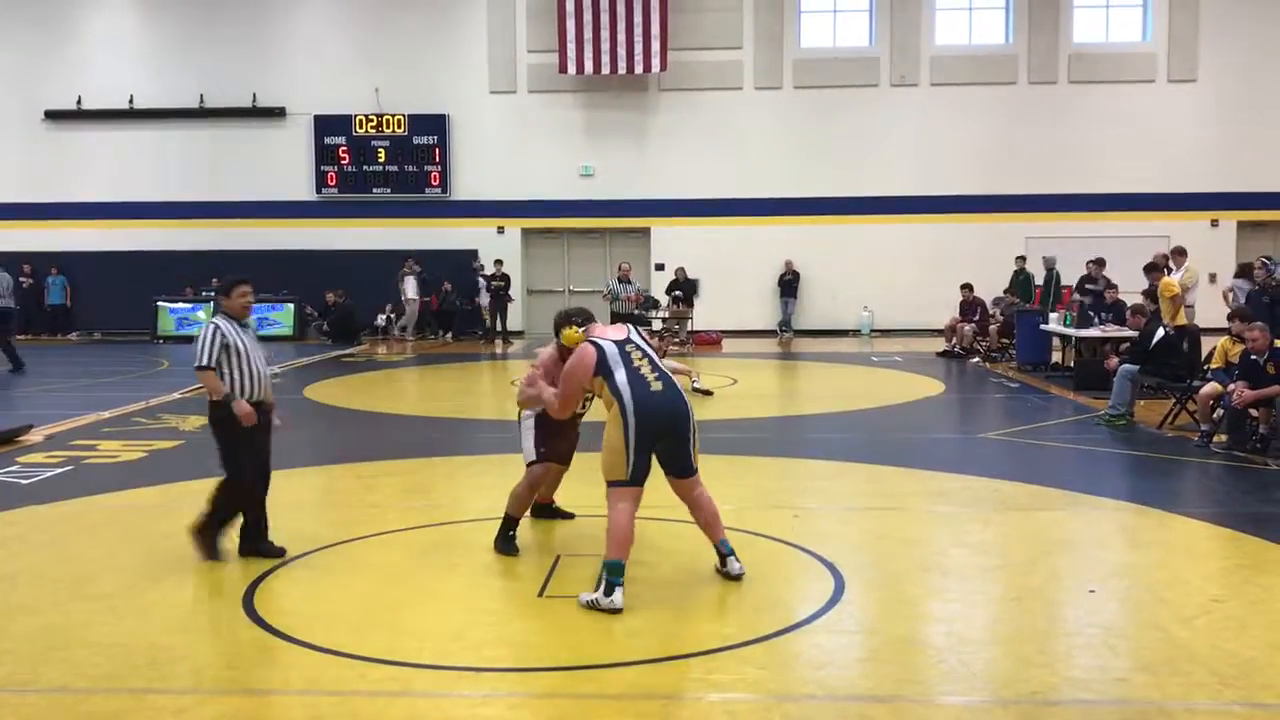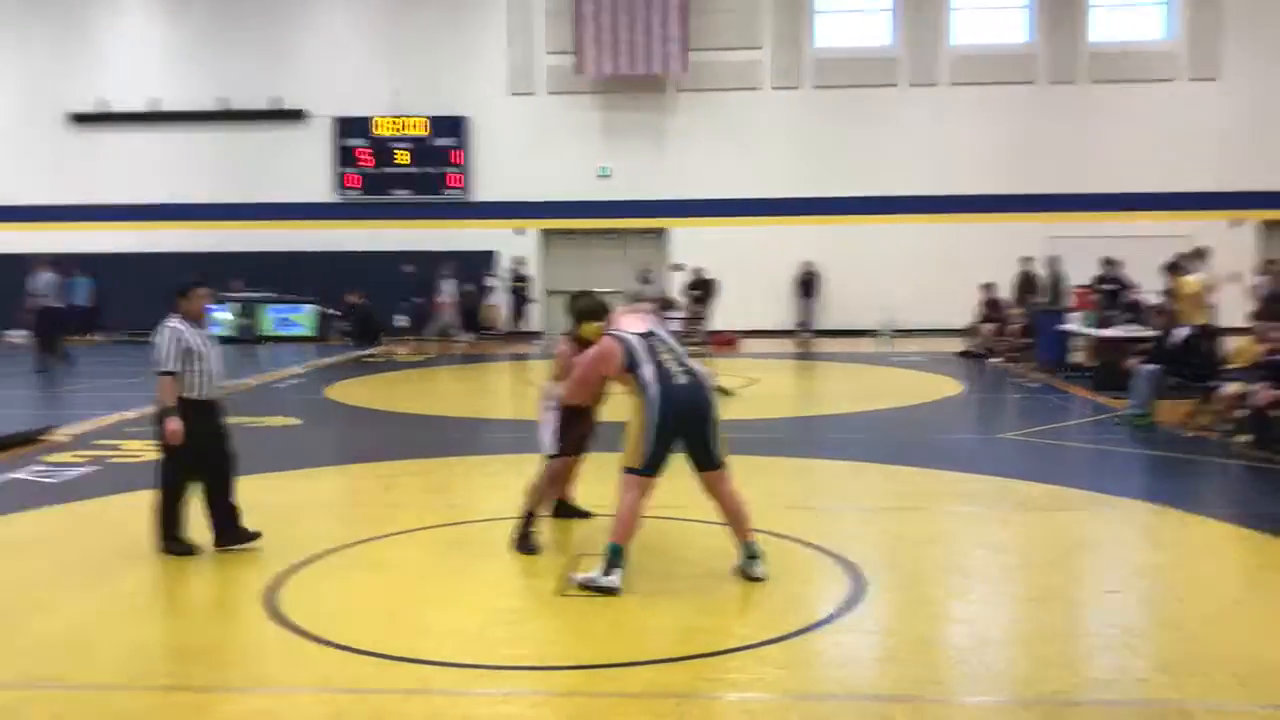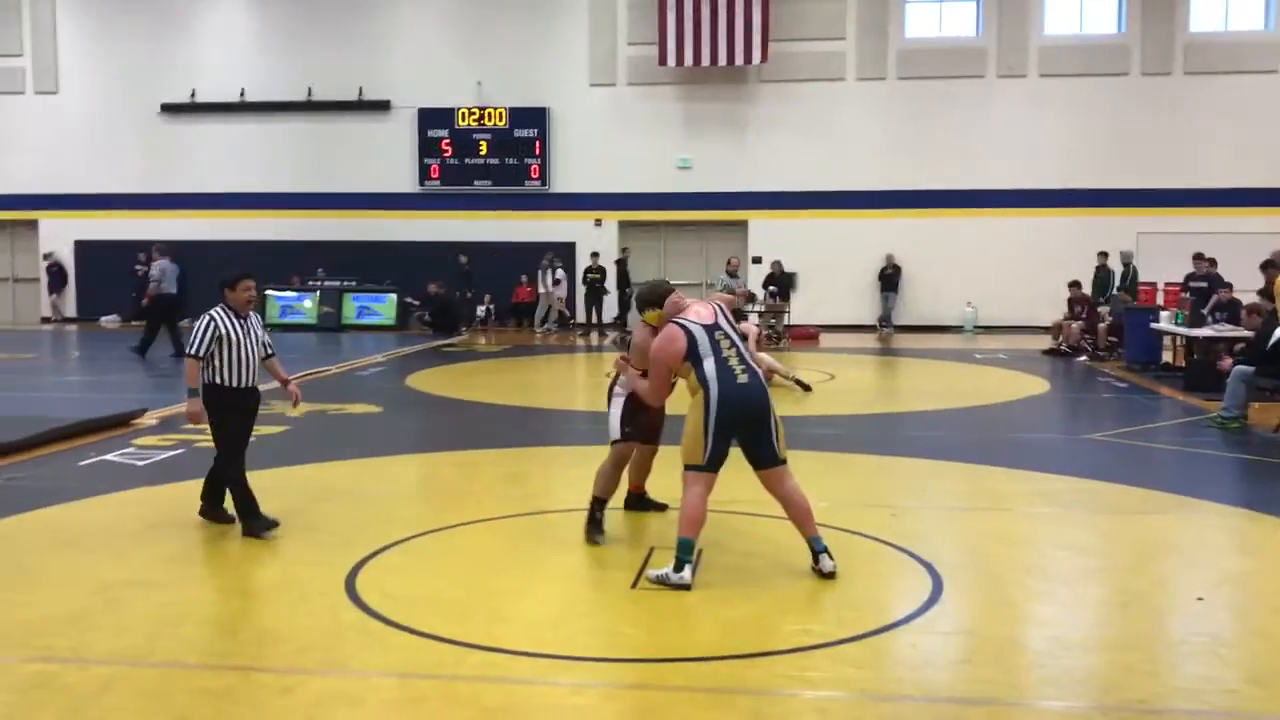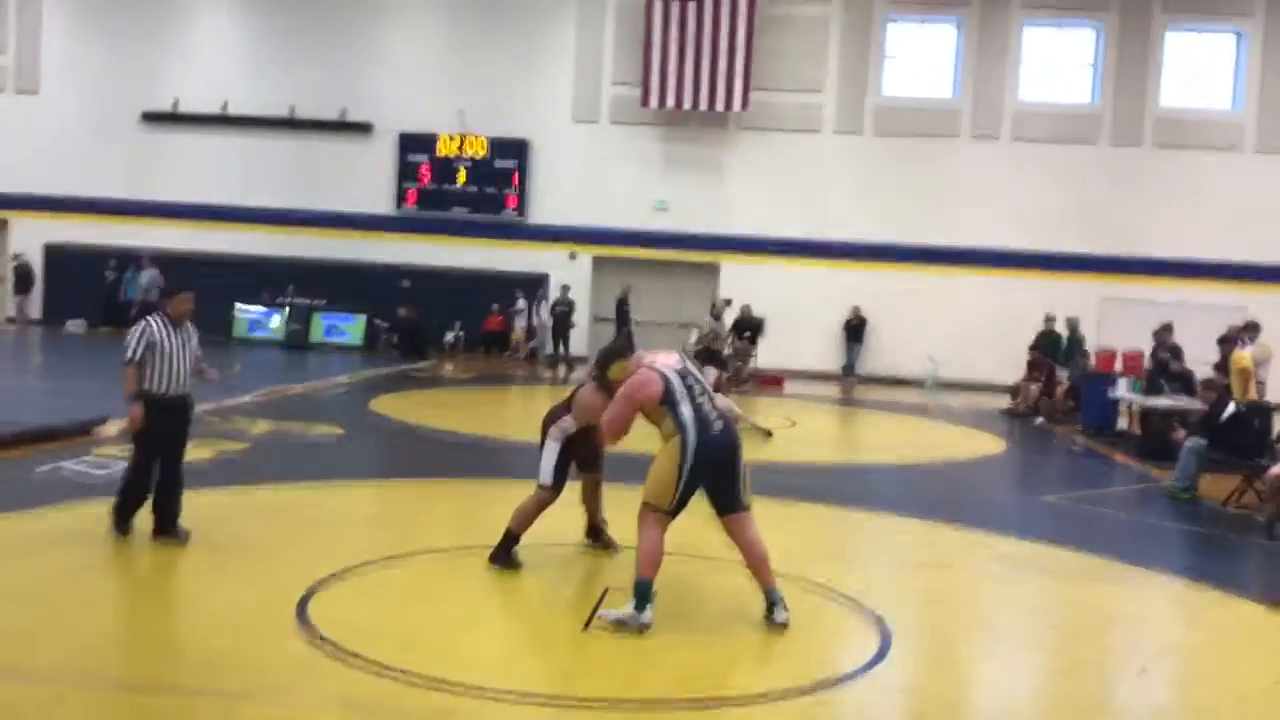
dt=0.4s
person 1, frame 1
left shoulder: (577, 360)
right shoulder: (628, 330)
left elbow: (562, 410)
left wrist: (539, 386)
left hip: (633, 413)
right hip: (675, 405)
left knee: (622, 500)
right knee: (691, 487)
left ankle: (611, 591)
right ankle: (729, 559)
person 1, frame 2
left shoulder: (602, 351)
right shoulder: (646, 317)
left elbow: (573, 397)
left hip: (659, 403)
right hip: (698, 395)
left knee: (633, 487)
right knee: (719, 482)
left ankle: (610, 571)
right ankle: (752, 560)
person 1, frame 3
left shoulder: (666, 339)
right shoulder: (715, 304)
left elbow: (655, 397)
left wrist: (628, 374)
left hip: (717, 400)
right hip: (756, 393)
left knee: (696, 483)
right knee: (780, 479)
left ankle: (681, 567)
right ankle: (821, 555)
person 1, frame 4
left shoulder: (636, 382)
right shoulder: (673, 357)
left elbow: (609, 433)
left wrist: (615, 407)
left hip: (690, 445)
right hip: (726, 439)
left knee: (651, 522)
right knee: (742, 527)
left ankle: (640, 608)
right ankle: (775, 606)
person 2, frame 1
left shoulder: (247, 330)
right shoulder: (215, 329)
right elbow: (206, 372)
left wrist: (269, 406)
right wrist: (234, 401)
left hip: (257, 413)
right hip: (229, 415)
left knee: (259, 477)
right knee: (240, 478)
left ankle: (255, 541)
right ankle: (206, 531)
person 2, frame 2
left shoulder: (200, 329)
right shoulder: (173, 331)
right elbow: (167, 376)
right wrist: (171, 417)
left hip: (206, 409)
right hip: (185, 412)
left knee: (221, 467)
right knee: (177, 475)
left ankle: (229, 531)
right ankle: (170, 536)
person 2, frame 3
left shoulder: (254, 320)
right shoulder: (212, 320)
left elbow: (267, 355)
right elbow: (193, 359)
left wrist: (286, 383)
right wrist: (193, 397)
left hip: (247, 395)
right hip: (221, 397)
left knee: (230, 455)
right knee: (233, 456)
left ankle: (211, 504)
right ankle: (250, 516)
person 2, frame 4
left shoulder: (189, 330)
right shoulder: (148, 327)
left elbow: (194, 363)
right elbow: (132, 366)
left wrist: (207, 372)
right wrist: (134, 402)
left hip: (179, 405)
right hip: (153, 405)
left knee: (172, 465)
right knee: (144, 463)
left ankle: (166, 523)
right ankle: (123, 513)
person 3, frame 1
right shoulder: (550, 358)
right elbow: (523, 401)
left hip: (568, 420)
right hip: (541, 418)
left knee: (559, 467)
right knee: (537, 474)
left ankle: (543, 505)
right ankle: (505, 535)
person 3, frame 2
left shoulder: (601, 338)
right shoulder: (567, 350)
left hip: (584, 407)
right hip: (562, 408)
left knee: (572, 459)
right knee: (554, 466)
left ankle: (561, 503)
right ankle: (524, 529)
person 3, frame 3
right shoulder: (645, 337)
right hip: (628, 394)
left knee: (649, 449)
right knee: (621, 452)
left ankle: (635, 497)
right ankle: (594, 517)
person 3, frame 4
right shoulder: (591, 394)
left hip: (585, 431)
right hip: (561, 433)
left knee: (593, 480)
right knee: (546, 493)
left ankle: (596, 530)
right ankle: (504, 547)
